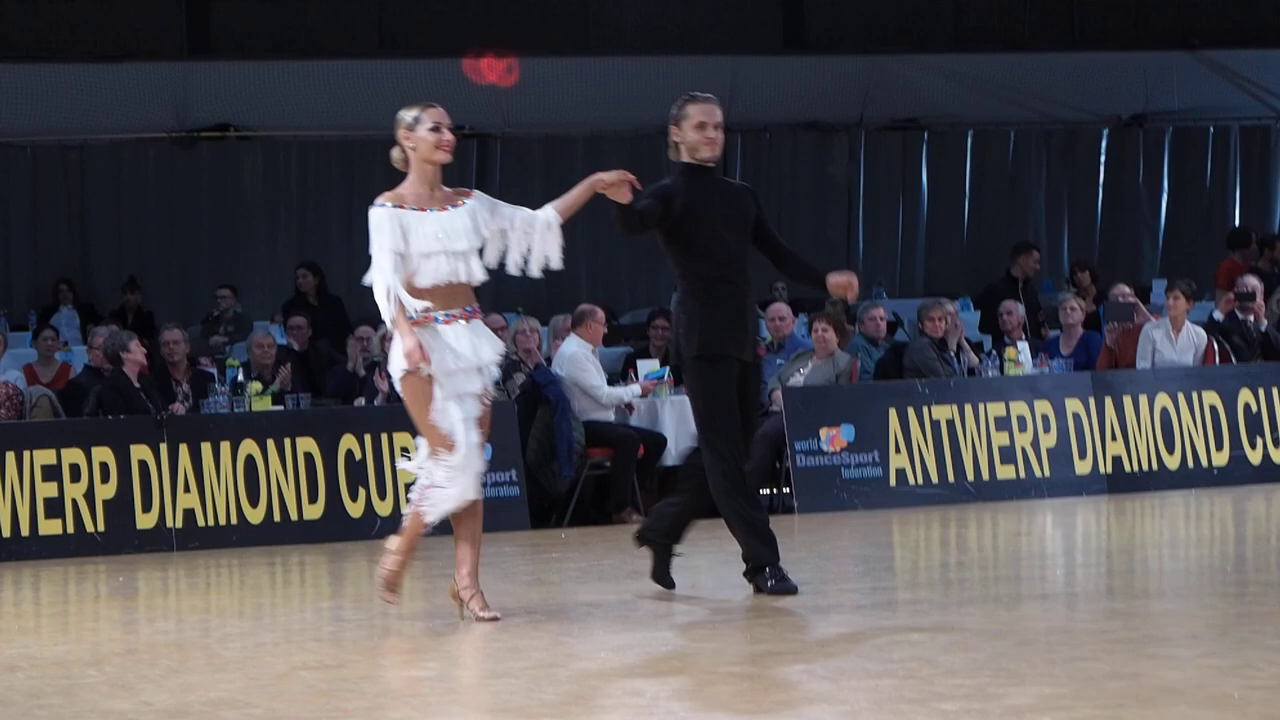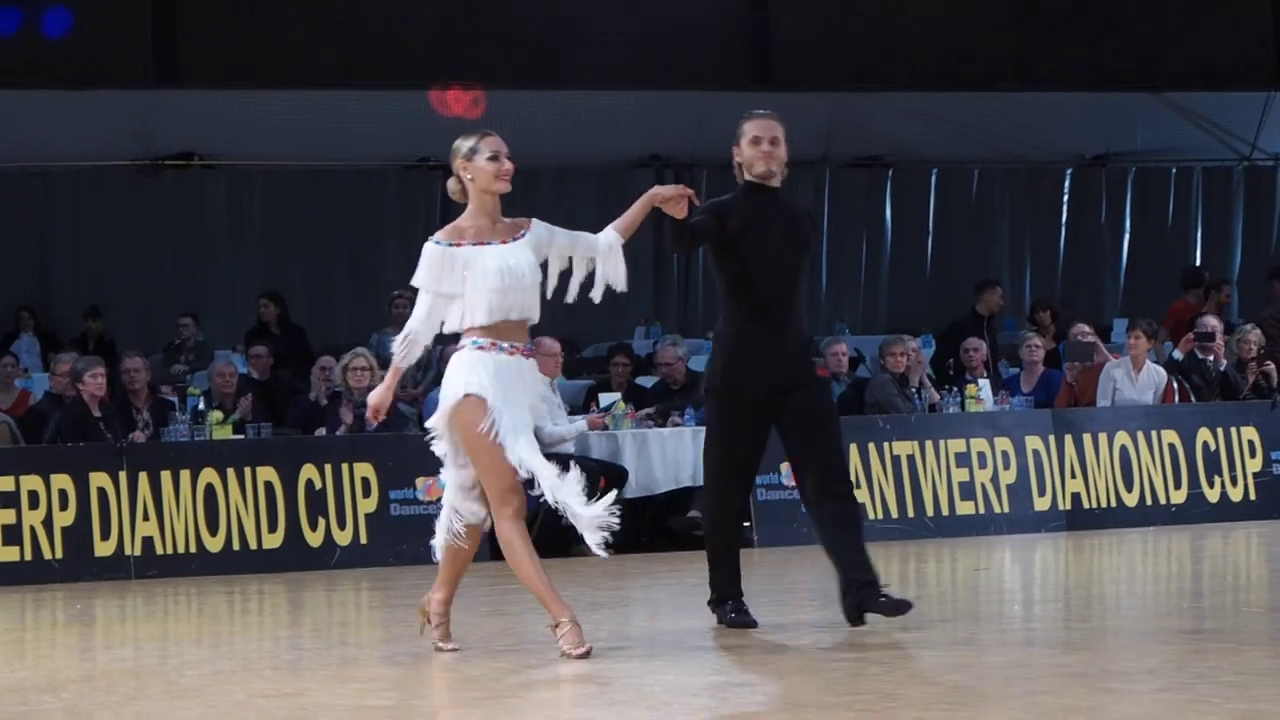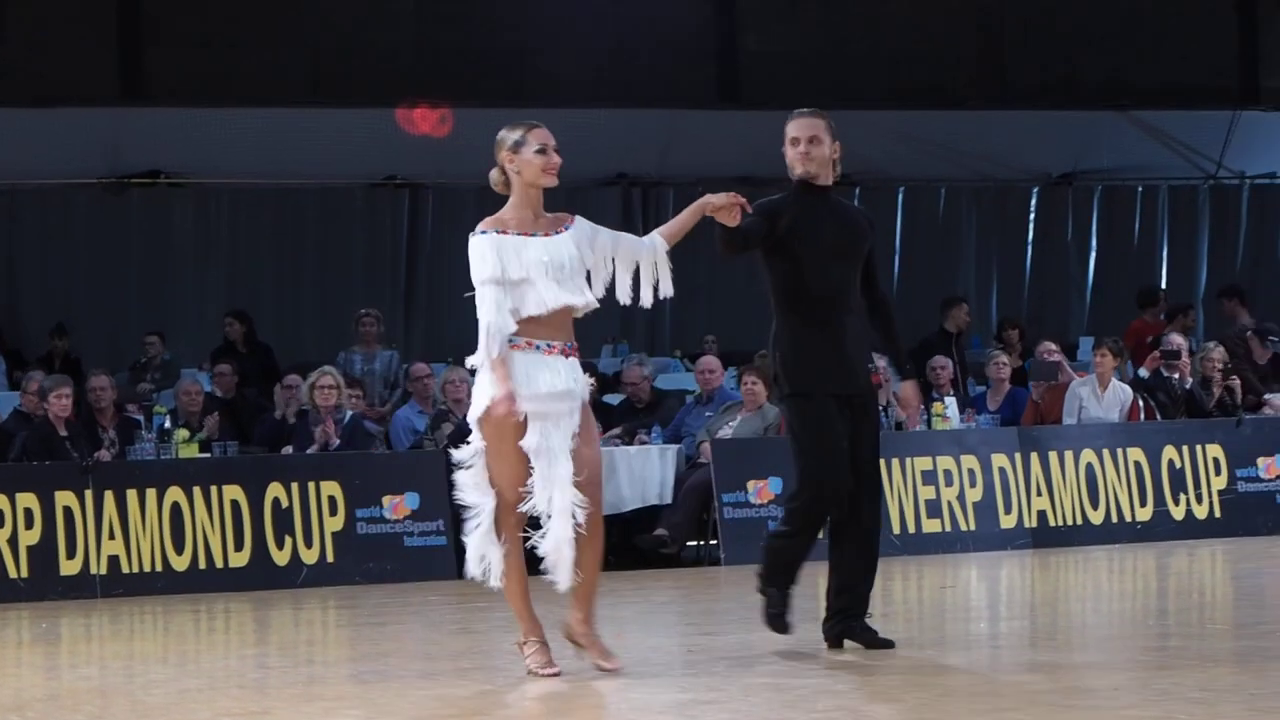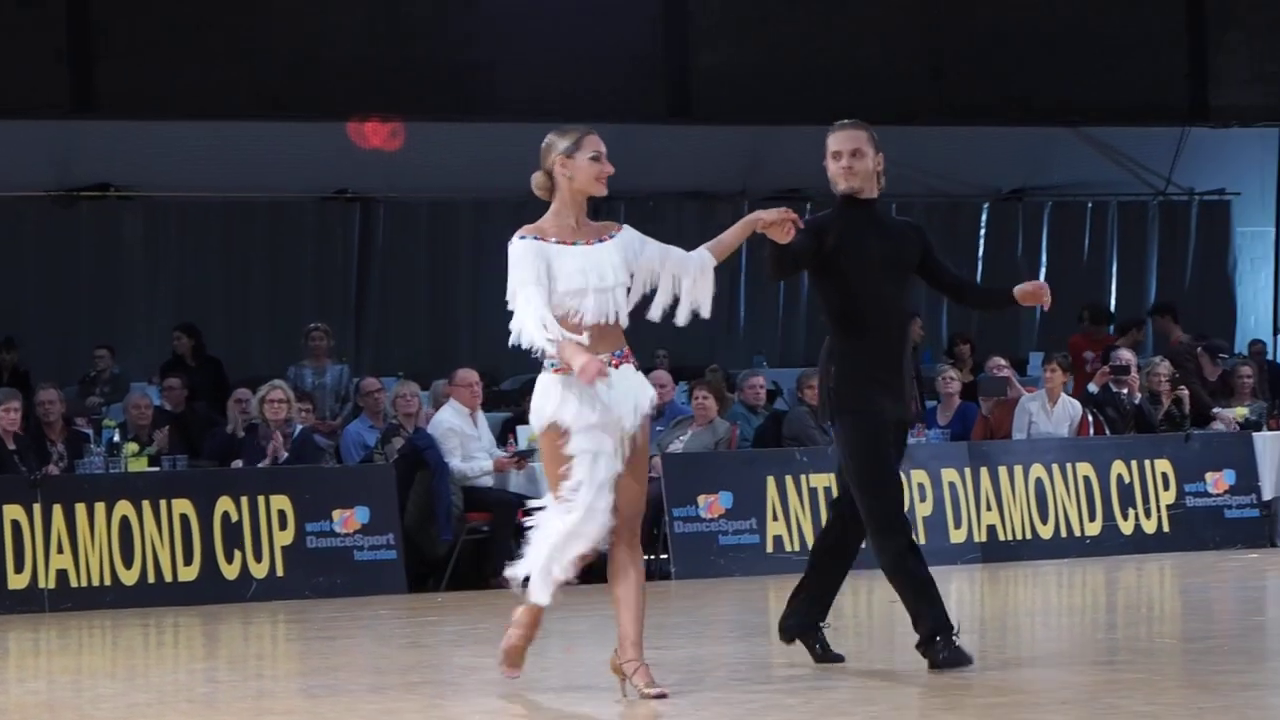
dt=0.3s
person 1, frame 1
left shoulder: (469, 203)
right shoulder: (389, 208)
left elbow: (538, 222)
right elbow: (386, 281)
left wrist: (594, 183)
right wrist: (408, 334)
left hip: (472, 337)
right hip: (424, 343)
left knee: (470, 462)
right knee: (455, 458)
left ankle: (468, 582)
right ankle: (402, 543)
person 1, frame 2
left shoulder: (528, 232)
right shoulder: (446, 244)
left elbow: (600, 246)
right elbow: (422, 318)
left wrist: (650, 198)
right wrist: (389, 383)
left hip: (519, 376)
right hip: (477, 375)
left knee: (478, 503)
right knee: (508, 502)
left ankle: (438, 602)
right ankle: (561, 617)
person 1, frame 3
left shoulder: (571, 228)
right shoulder: (490, 234)
left elbow: (644, 250)
right elbow: (492, 311)
left wrist: (702, 205)
right wrist: (501, 381)
left hip: (565, 375)
right hip: (516, 377)
left knee: (586, 505)
right knee: (508, 511)
left ankle: (582, 622)
right ankle: (530, 635)
person 1, frame 4
left shoulder: (616, 238)
right shoulder: (529, 242)
left elbow: (689, 266)
right elbow: (532, 316)
left wrist: (753, 222)
right wrist: (574, 351)
left hip: (623, 388)
right hip: (567, 392)
left knee: (626, 527)
right knee: (573, 527)
left ankle: (630, 655)
right ankle: (525, 617)
person 2, frame 1
left shoulder: (741, 196)
right shoulder: (672, 192)
left elbow: (778, 254)
right elbow: (637, 223)
left wrist: (823, 280)
right wrist: (623, 202)
left hip: (744, 337)
right hip: (703, 339)
left knee: (726, 454)
right knee: (726, 454)
left ankle: (660, 529)
right ankle: (762, 561)
person 2, frame 2
left shoulder: (801, 219)
right shoulder: (726, 212)
right elbow: (684, 238)
right wrist: (677, 216)
left hip: (799, 364)
right hip: (740, 364)
left knee: (827, 478)
right knee: (728, 486)
left ankle: (860, 591)
right ankle: (726, 595)
person 2, frame 3
left shoulder: (857, 220)
right shoulder: (774, 211)
left elbow: (875, 302)
right elbow: (744, 242)
left wrist: (904, 372)
right wrist: (730, 225)
left hip: (852, 368)
right hip: (801, 366)
left knee: (863, 497)
right knee: (823, 484)
left ankle: (847, 615)
right ankle: (775, 577)
person 2, frame 4
left shoulder: (906, 232)
right shoulder: (821, 228)
left elbow: (954, 288)
right elbow: (784, 268)
left wrist: (1012, 295)
right wrist: (780, 243)
left hip: (897, 385)
right hip: (851, 383)
left knee: (852, 513)
right knee: (884, 512)
left ankle: (802, 618)
right ankle: (934, 631)
